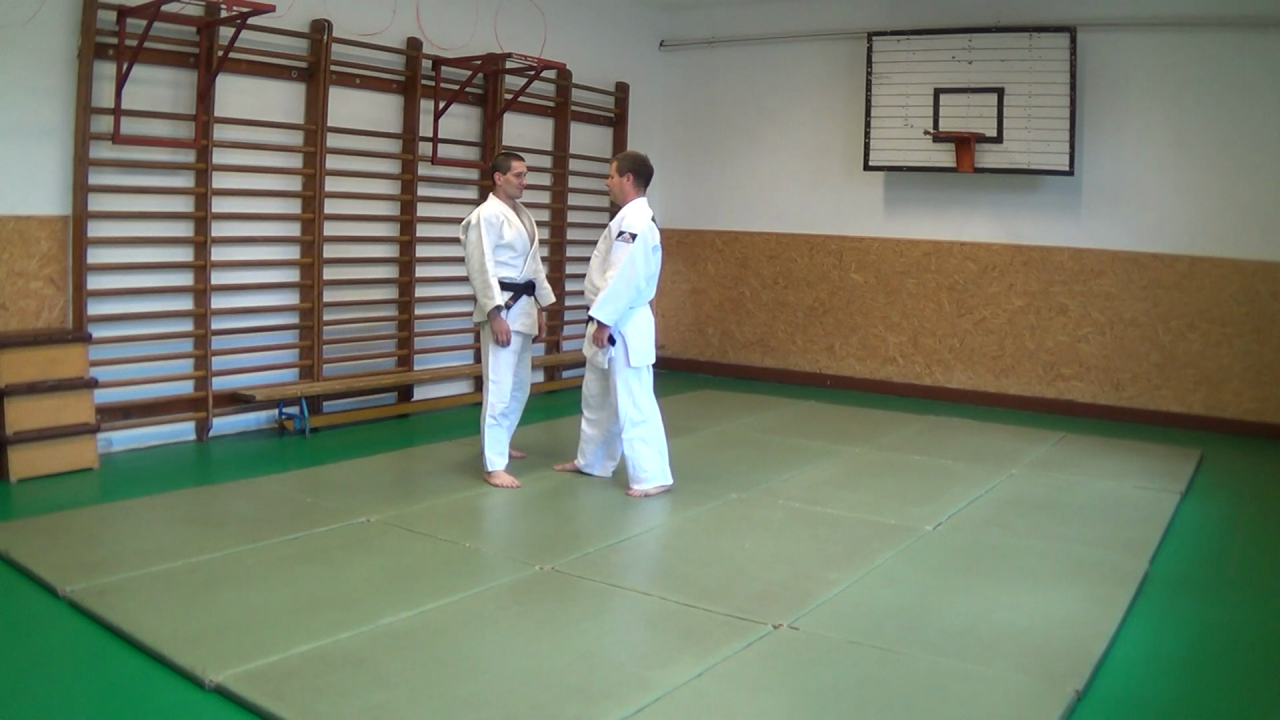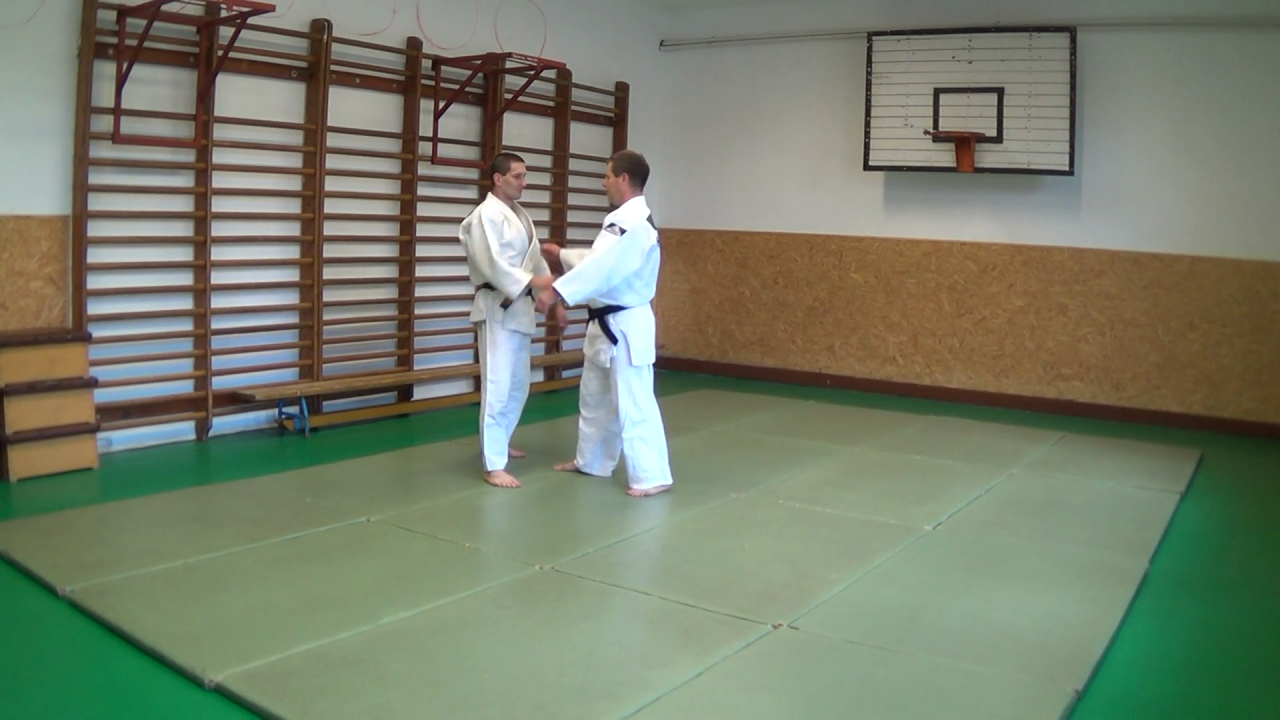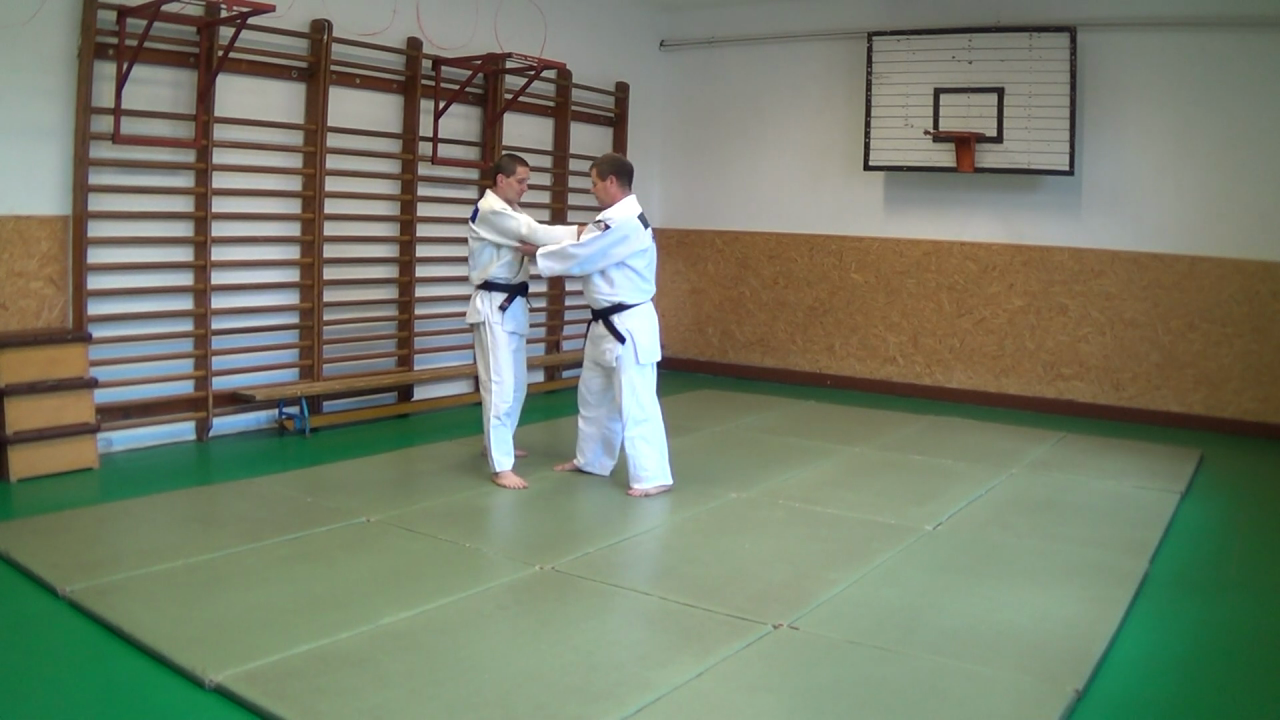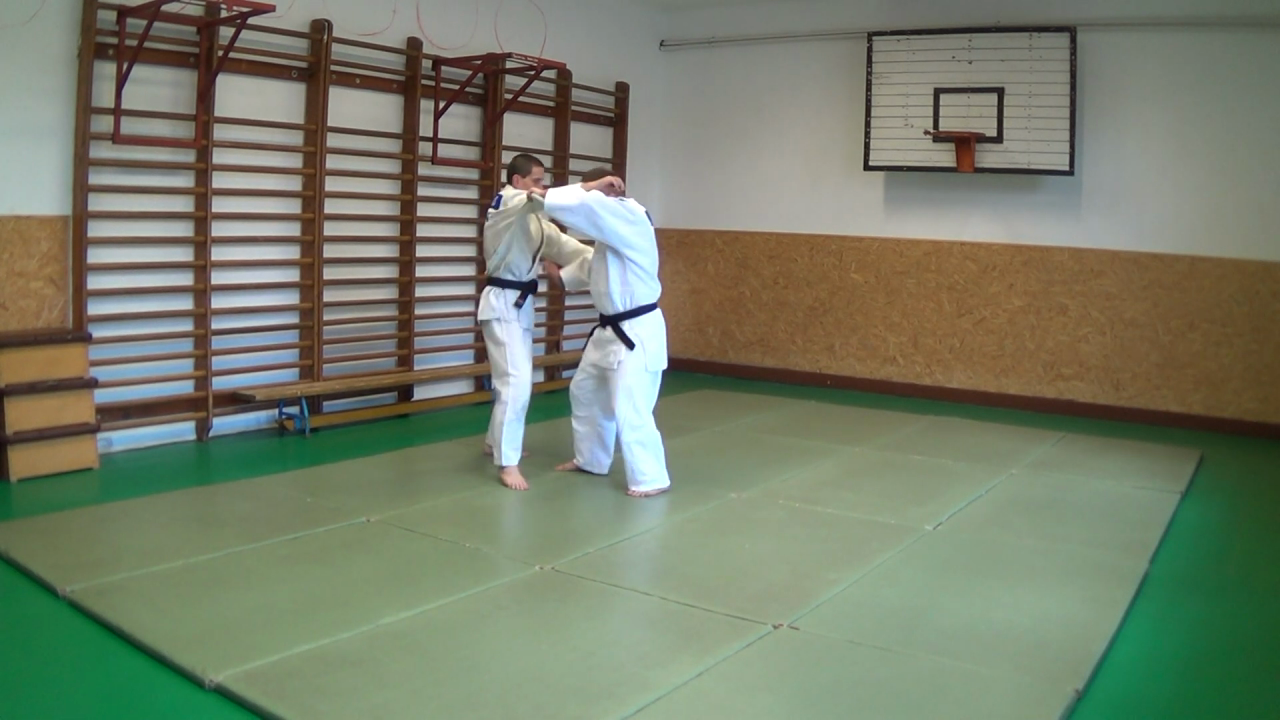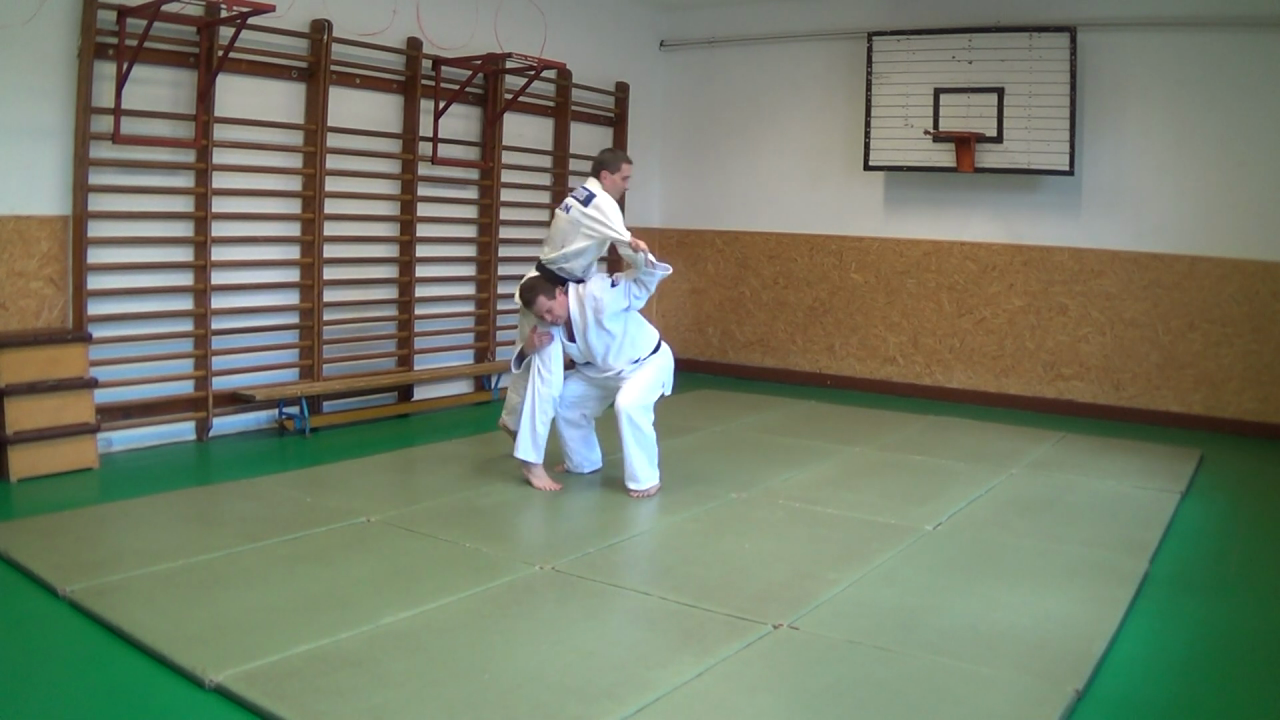
dt=0.7s
person 1, frame 1
left shoulder: (523, 215)
right shoulder: (486, 216)
right elbow: (481, 269)
left wrist: (540, 308)
right wrist: (495, 314)
left hip: (524, 306)
right hip: (501, 307)
left knee: (519, 384)
right knee: (499, 387)
left ankle: (500, 443)
right ankle: (494, 465)
person 1, frame 2
left shoulder: (520, 215)
right shoulder: (486, 215)
left elbow: (535, 261)
right elbow: (492, 264)
right wrist: (536, 284)
left hip: (520, 306)
right hip: (498, 307)
left knee: (518, 384)
right knee: (498, 385)
left ankle: (499, 442)
right ankle: (493, 465)
person 1, frame 3
left shoulder: (510, 213)
right shoulder: (489, 212)
left elbow: (534, 241)
right elbow: (535, 234)
left wrist: (580, 236)
right wrist: (583, 231)
left hip: (512, 305)
right hip: (493, 307)
left knee: (515, 383)
right knee: (500, 386)
left ankle: (498, 443)
right ankle: (501, 467)
person 1, frame 4
left shoulder: (531, 214)
right shoulder: (508, 203)
left elbow: (560, 243)
right elbow: (538, 199)
left wrist: (596, 256)
left hip: (520, 303)
right hip: (502, 304)
left knee: (514, 378)
right knee: (516, 380)
left ankle: (498, 440)
right ankle: (508, 463)
person 1, frame 5
left shoulder: (583, 198)
right shoulder: (599, 203)
right elbow: (627, 245)
left knee: (531, 364)
right knee: (548, 380)
left ankle: (512, 419)
right ankle: (532, 461)
person 2, frame 1
left shoulder: (634, 221)
right shoulder: (630, 218)
left elbow: (624, 278)
left wrist: (603, 320)
left hip: (623, 326)
right hip: (614, 323)
left knee: (633, 404)
right knee: (597, 397)
left ankle: (651, 476)
right ankle: (591, 461)
person 2, frame 2
left shoulder: (631, 221)
right shoulder: (629, 218)
left elbow: (602, 265)
right elbow: (601, 259)
left wrist: (558, 289)
right wrist: (563, 256)
left hip: (625, 325)
right hip: (610, 323)
left knee: (633, 403)
right knee: (595, 396)
left ankle: (650, 476)
right ankle: (591, 460)
person 2, frame 3
left shoulder: (622, 222)
right shoulder: (622, 218)
left elbow: (578, 257)
right elbow: (587, 255)
left wrist: (538, 253)
right wrist: (545, 251)
left hip: (628, 326)
right hip: (608, 324)
left knee: (635, 402)
right knee: (594, 395)
left ankle: (651, 476)
right ankle: (591, 459)
person 2, frame 4
left shoulder: (629, 218)
right shoulder: (613, 225)
left elbow: (586, 203)
right elbow: (594, 267)
left wrist: (548, 197)
left hip: (636, 331)
right hip: (611, 329)
left knee: (630, 408)
right knee: (587, 392)
left ankle: (650, 479)
right ankle: (590, 459)
person 2, frame 5
left shoulder: (595, 294)
right shoulder: (548, 327)
left elbow: (642, 281)
left wrist: (642, 257)
left hip: (647, 362)
left knee: (630, 405)
right knee: (566, 399)
left ankle: (645, 479)
right ankle: (584, 462)
